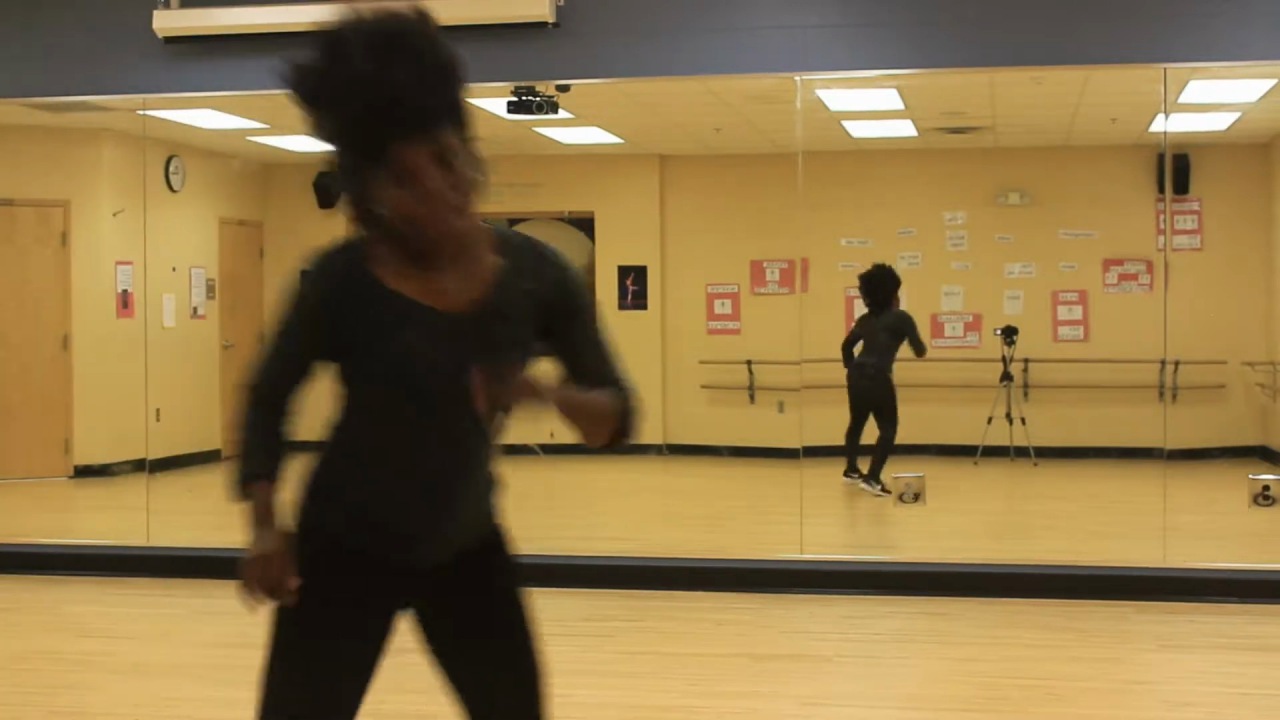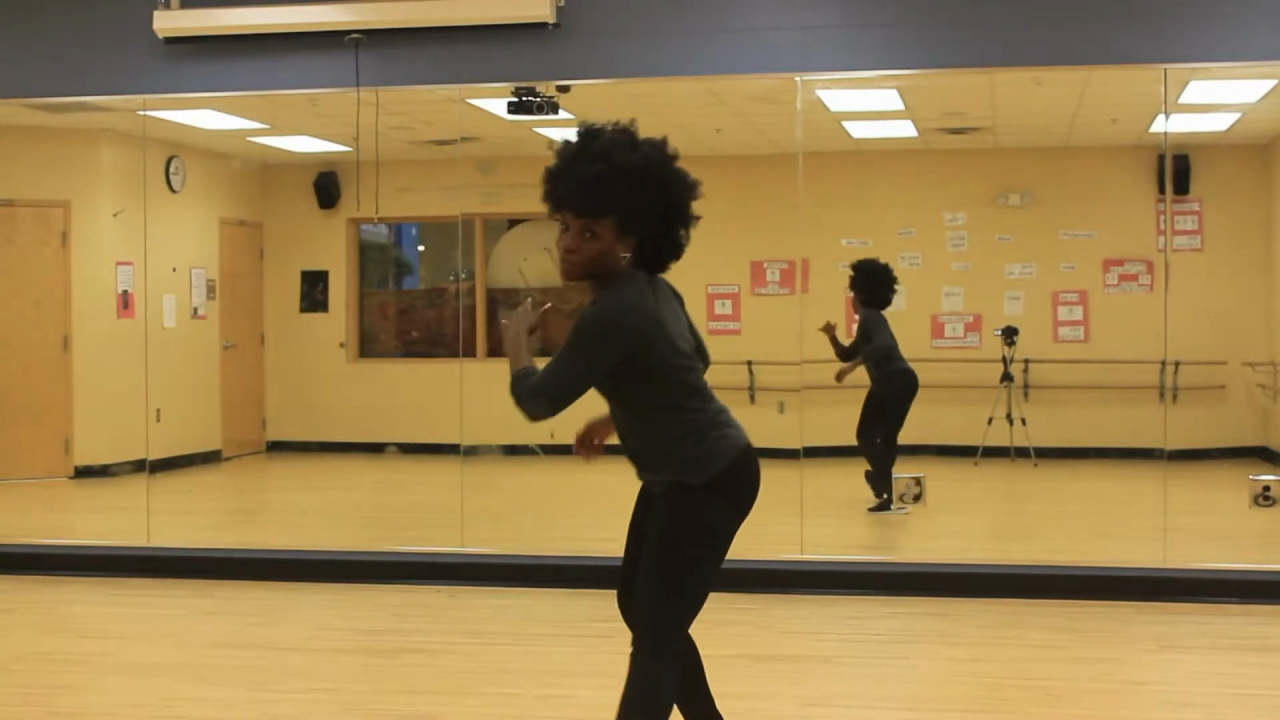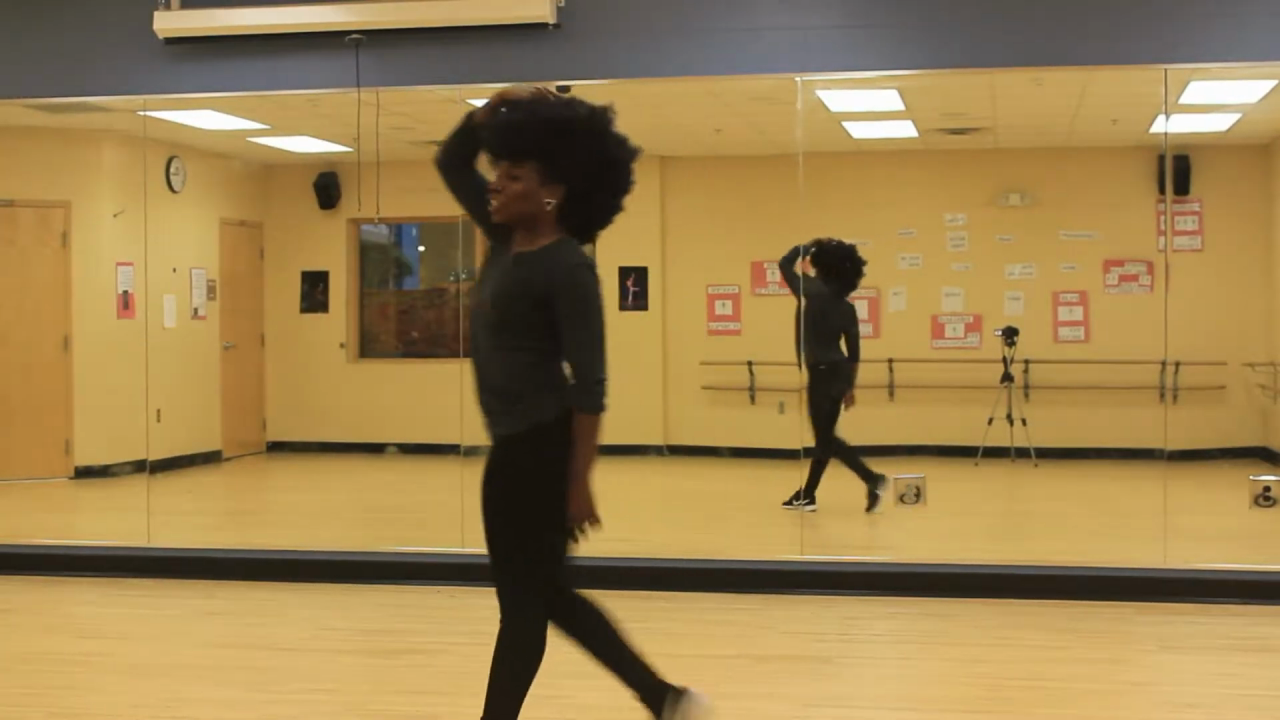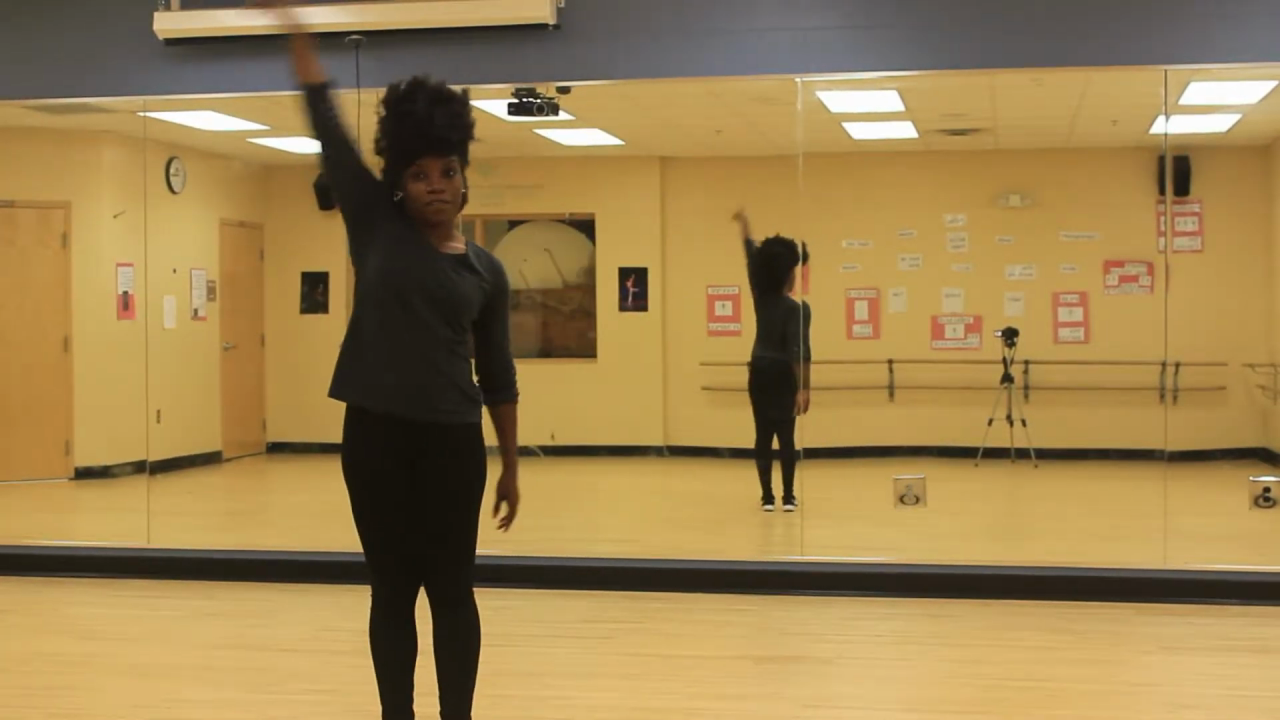
dt=1s
person 1, frame 1
left shoulder: (540, 274)
right shoulder: (341, 282)
left elbow: (613, 409)
right elbow: (268, 401)
left wrist: (550, 395)
right wrist: (264, 527)
left hip: (463, 542)
right hip: (349, 546)
person 1, frame 2
left shoulder: (613, 313)
right shoulder: (650, 291)
left elbow: (539, 400)
left wrist: (516, 337)
right wrist: (616, 422)
left hip: (708, 480)
right hip: (687, 475)
left knee: (653, 637)
right knee: (645, 611)
person 1, frame 3
left shoulder: (566, 268)
right shoulder: (504, 237)
left elbow: (588, 382)
right elbow: (450, 160)
left wrist: (577, 480)
right wrist: (500, 105)
left hip: (536, 446)
right hip: (521, 442)
left knee: (521, 598)
right knee: (544, 591)
person 1, frame 4
left shoulder: (484, 270)
right shoulder: (374, 226)
left elbow: (498, 374)
right elbow: (331, 131)
left wrist: (509, 465)
left hip: (453, 441)
right hip: (376, 434)
left knee: (451, 587)
right knee: (392, 588)
person 2, frame 1
left shoulder: (866, 319)
right shoulder: (901, 317)
left elbow: (846, 346)
right elbow: (920, 351)
left wrist: (851, 368)
right wrist: (918, 346)
left hip: (856, 374)
right hip: (876, 377)
left knee: (857, 423)
right knee: (888, 426)
left ankle: (852, 469)
right ankle: (871, 478)
person 2, frame 2
left shoulder: (869, 317)
right shoulder: (871, 318)
left elbow: (884, 346)
right elbow: (846, 355)
left wrist: (852, 366)
right wrist: (832, 337)
left hip: (890, 381)
right hip: (905, 380)
left knee: (867, 437)
right knee: (887, 437)
left ankle: (892, 496)
right ankle: (880, 481)
person 2, frame 3
left shoulder: (812, 293)
right shoulder: (846, 308)
left elbow: (785, 264)
right elbow: (853, 352)
left wrist: (810, 246)
right wrist: (850, 387)
left hip: (822, 373)
right hip: (836, 373)
left knee: (826, 437)
right knee: (824, 436)
left ankle: (872, 479)
right ankle: (807, 494)
person 2, frame 4
left shoulder: (760, 297)
right shoulder: (797, 308)
left elbow: (753, 260)
right elbow: (801, 352)
left wrist: (744, 227)
right wrist: (804, 388)
left hip: (760, 373)
right hip: (784, 375)
left knee: (763, 435)
right knee: (786, 436)
left ankle: (767, 496)
right ankle: (788, 496)
